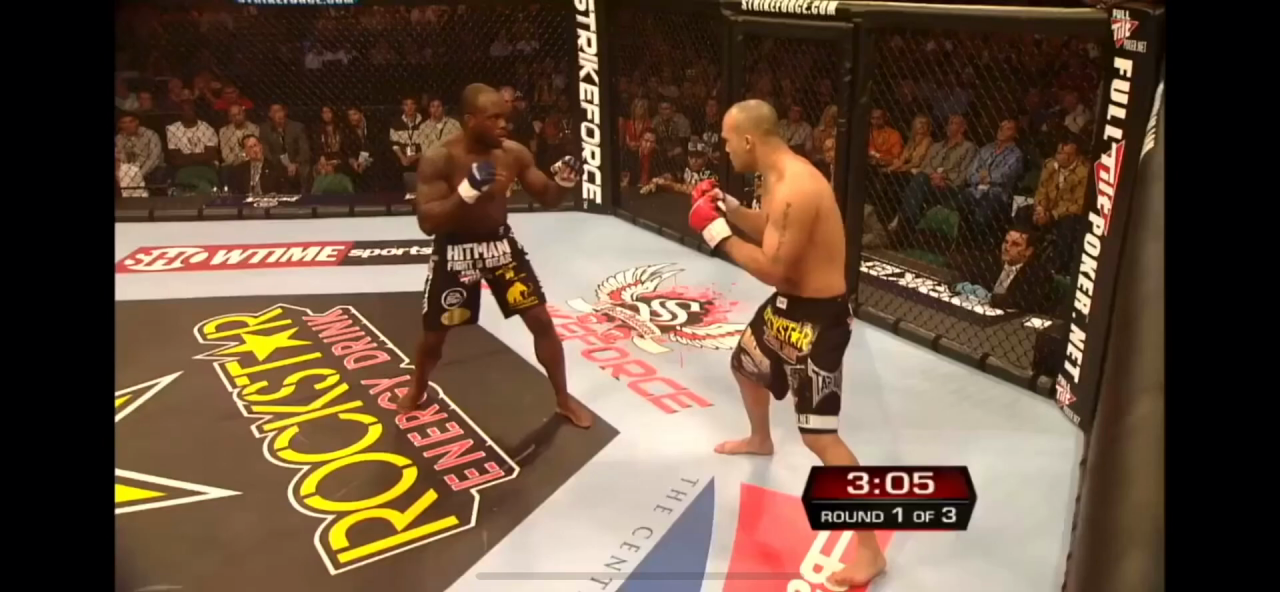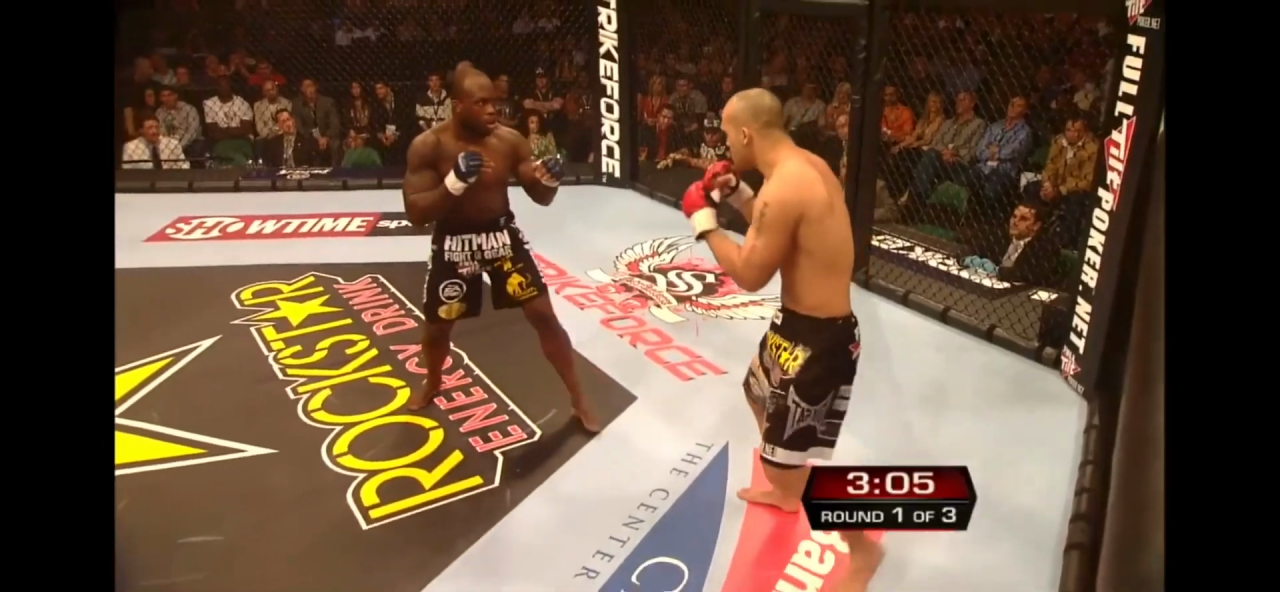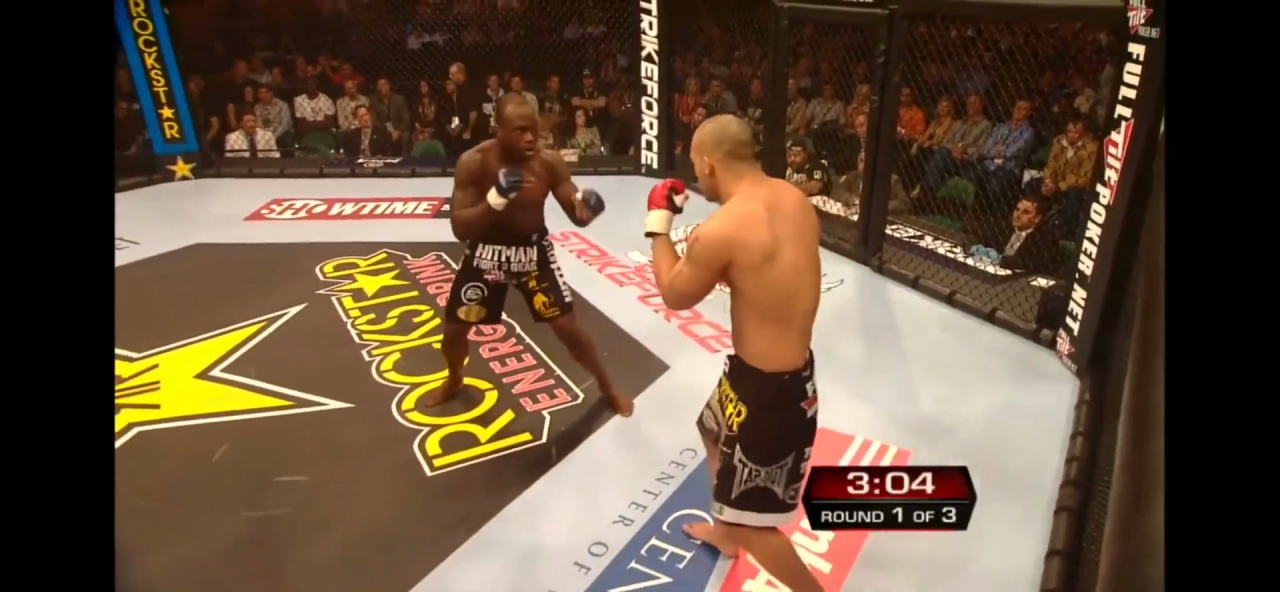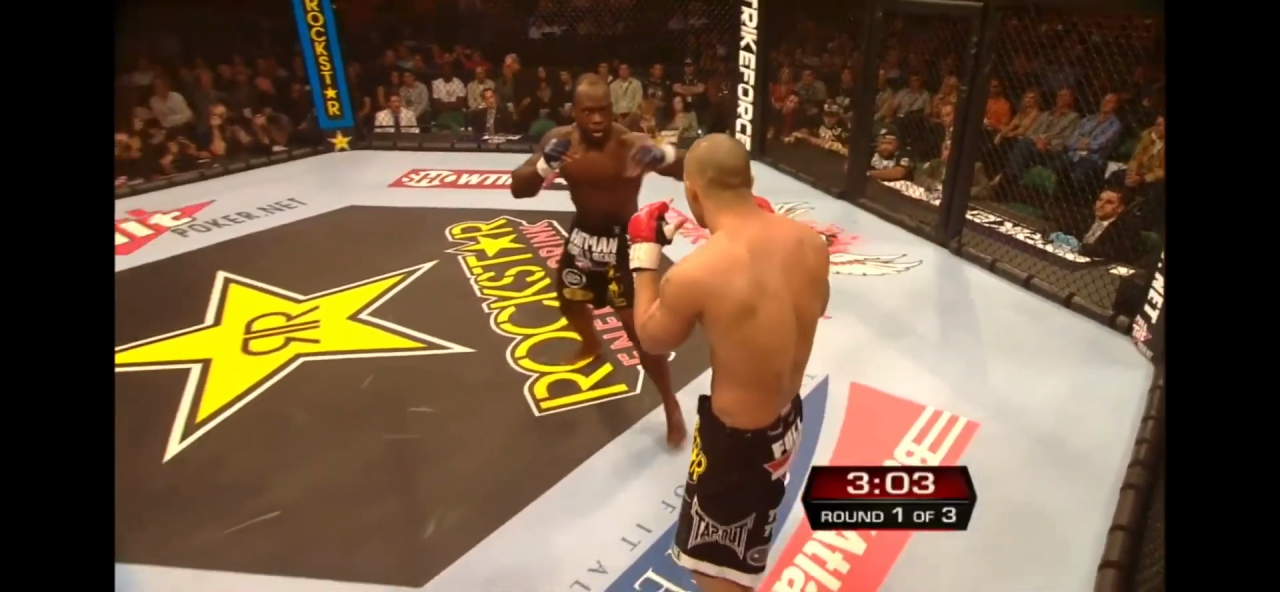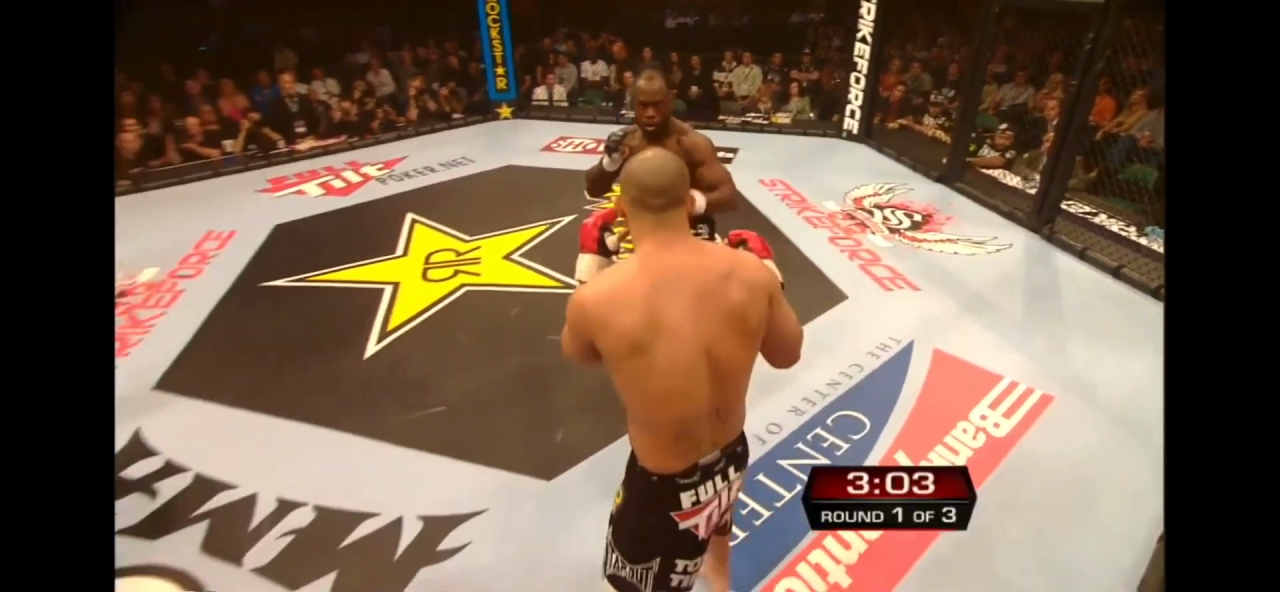
dt=0.7s
person 1, frame 1
left shoulder: (794, 189)
right shoulder: (782, 175)
left elbow: (770, 266)
left wrist: (714, 230)
right wrist: (729, 209)
left hip: (818, 315)
right hip: (789, 303)
left knee: (819, 434)
right knee: (748, 362)
left ankle: (870, 547)
right ankle: (759, 439)
person 1, frame 2
left shoulder: (783, 188)
right shoulder: (806, 165)
left elbow: (749, 274)
left wrist: (703, 219)
right wrist: (736, 194)
left hip: (818, 336)
right hip: (801, 322)
left knee: (782, 458)
right knee: (760, 395)
left ankle: (862, 547)
right ankle: (782, 492)
person 1, frame 3
left shoulder: (721, 230)
right shoulder: (794, 200)
left elbow: (674, 296)
left wrist: (658, 223)
right wrist: (724, 195)
left hip: (766, 389)
right hip: (789, 371)
left knee: (744, 522)
right knee: (715, 434)
right ankle: (721, 529)
person 1, frame 4
left shoulder: (694, 274)
right shoulder: (808, 241)
left elbow: (652, 339)
left wrist: (645, 255)
left hip: (739, 442)
right hip: (787, 420)
person 1, frame 5
left shoulder: (597, 298)
right shoulder: (749, 273)
left elbow: (578, 352)
right elbow: (786, 353)
left hip: (663, 490)
right hip: (731, 460)
right knee: (713, 509)
person 2, frame 1
left shoulder: (515, 153)
right shoulder: (439, 157)
left elbow: (550, 201)
right elbow: (428, 222)
left wrist: (563, 179)
right wrist: (470, 187)
left hip: (500, 244)
right hip: (454, 250)
left knee: (541, 321)
right knee: (434, 334)
left ankle: (563, 398)
right ankle: (418, 388)
person 2, frame 2
left shoulder: (510, 140)
right shoulder: (427, 146)
left elbow: (541, 198)
right elbow: (416, 213)
left wrist: (549, 180)
right wrist: (456, 180)
left hip: (502, 234)
right hip: (453, 241)
left knee: (543, 315)
right knee: (437, 327)
left ankle: (578, 399)
right ankle: (433, 383)
person 2, frame 3
left shoulder: (549, 163)
right shoulder: (473, 163)
left elbow: (579, 213)
right elbow: (462, 229)
left wrist: (586, 205)
right wrist: (499, 196)
left hip: (534, 248)
right hip: (487, 248)
left knee: (568, 329)
right knee: (455, 328)
left ankle: (606, 386)
right ankle: (454, 380)
person 2, frame 4
left shoulder: (630, 143)
right shoulder: (560, 139)
left elbow: (688, 168)
right elbow: (519, 188)
left wrist: (663, 155)
right wrist: (545, 164)
left hip: (624, 238)
right hip: (583, 232)
left knee: (637, 326)
right knee: (571, 304)
left ankle: (671, 406)
right ankle: (591, 344)
person 2, frame 5
left shoulder: (694, 144)
right shoulder: (628, 141)
left elbow: (730, 196)
right elbow: (594, 189)
left wrist: (696, 202)
right wrist: (610, 161)
